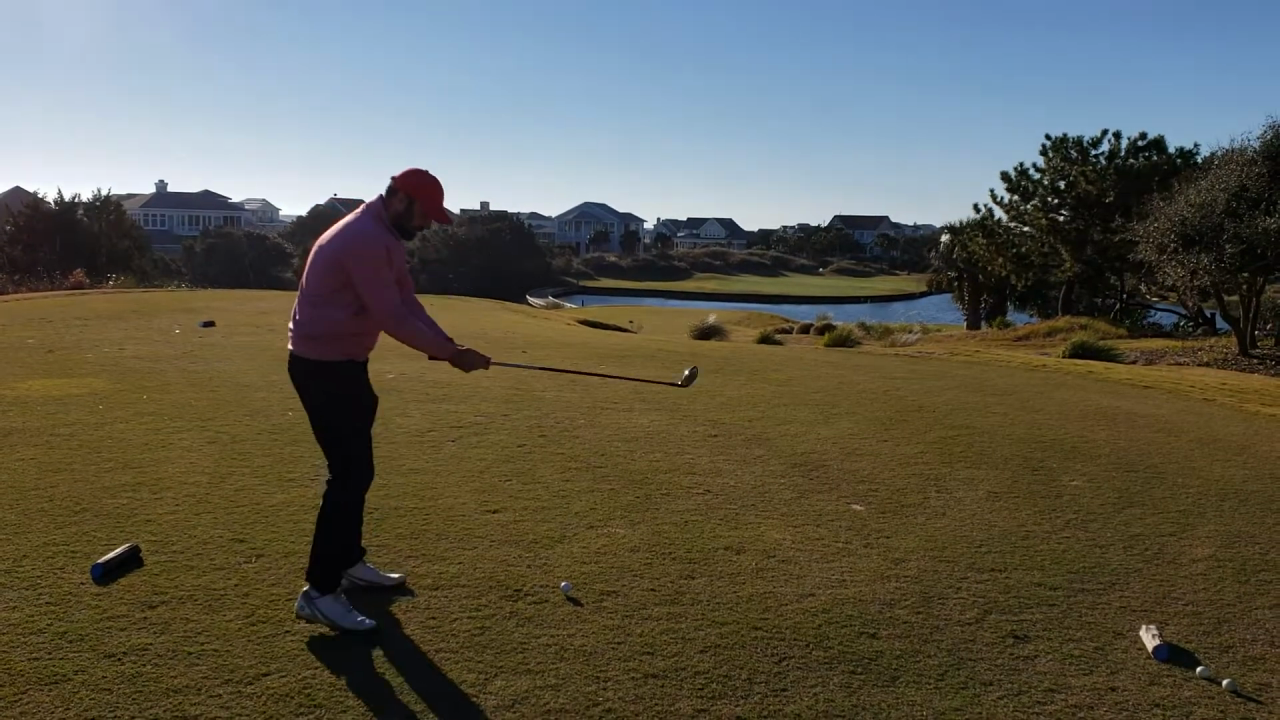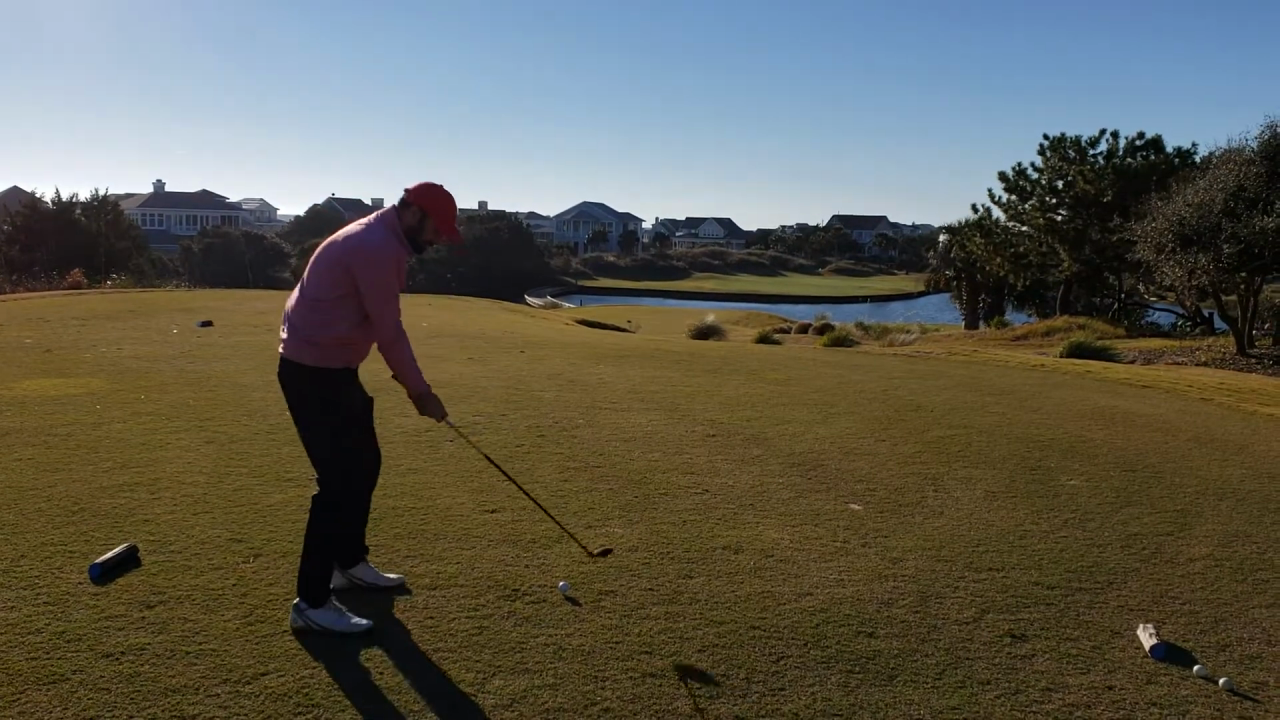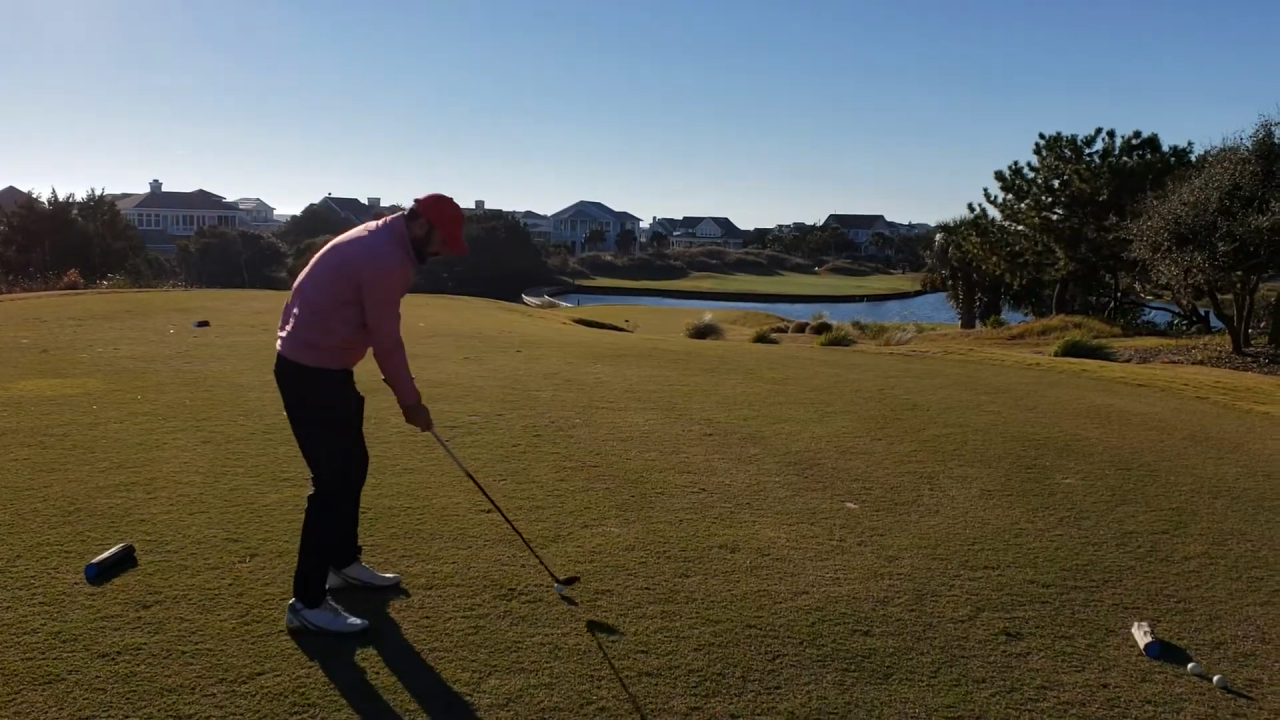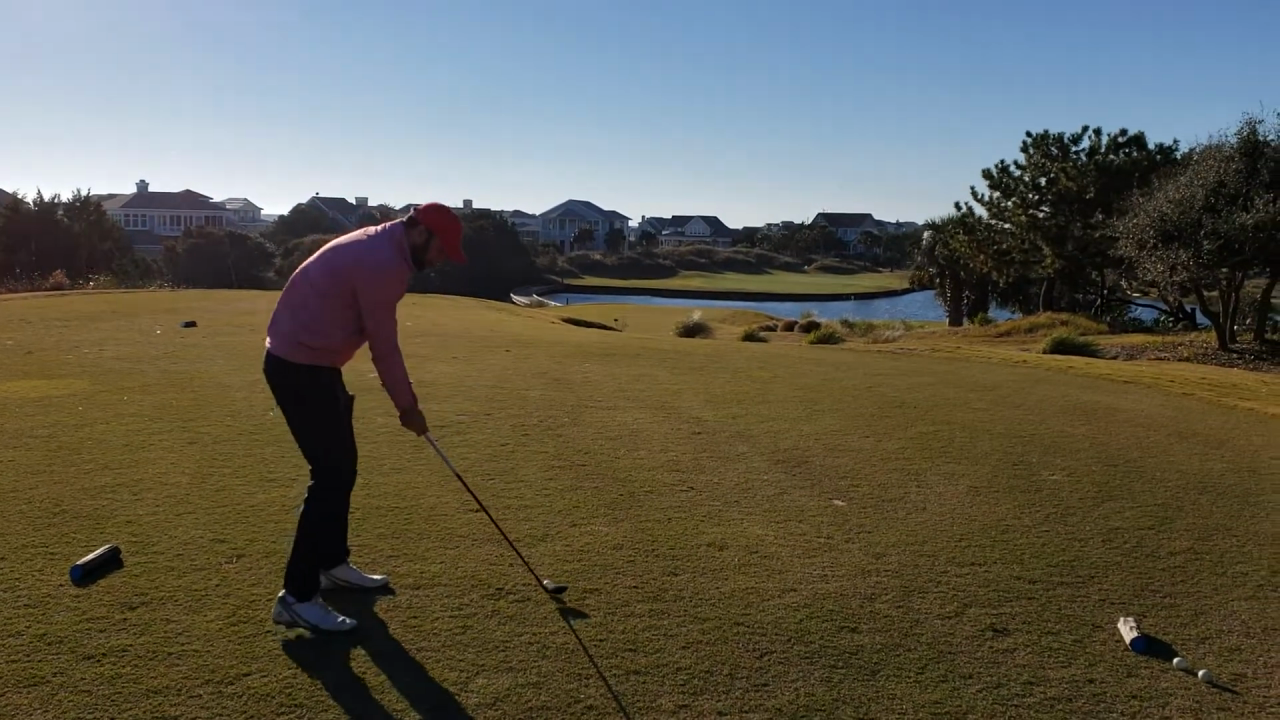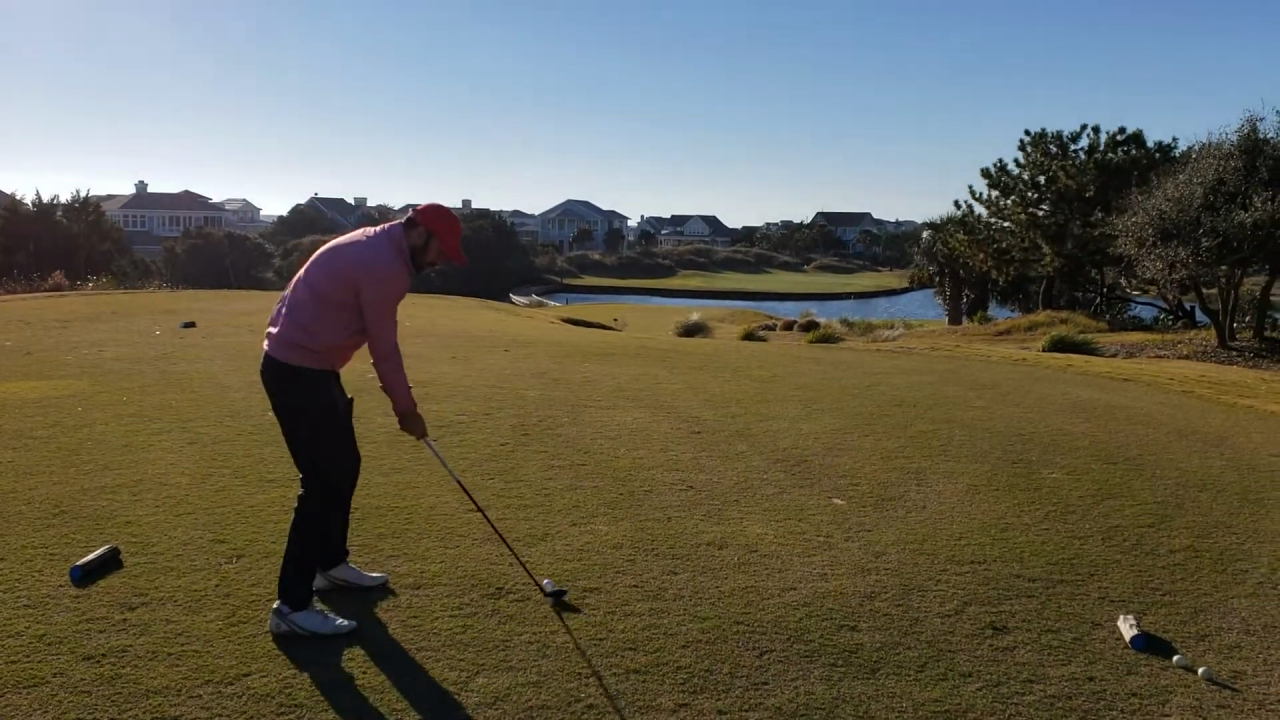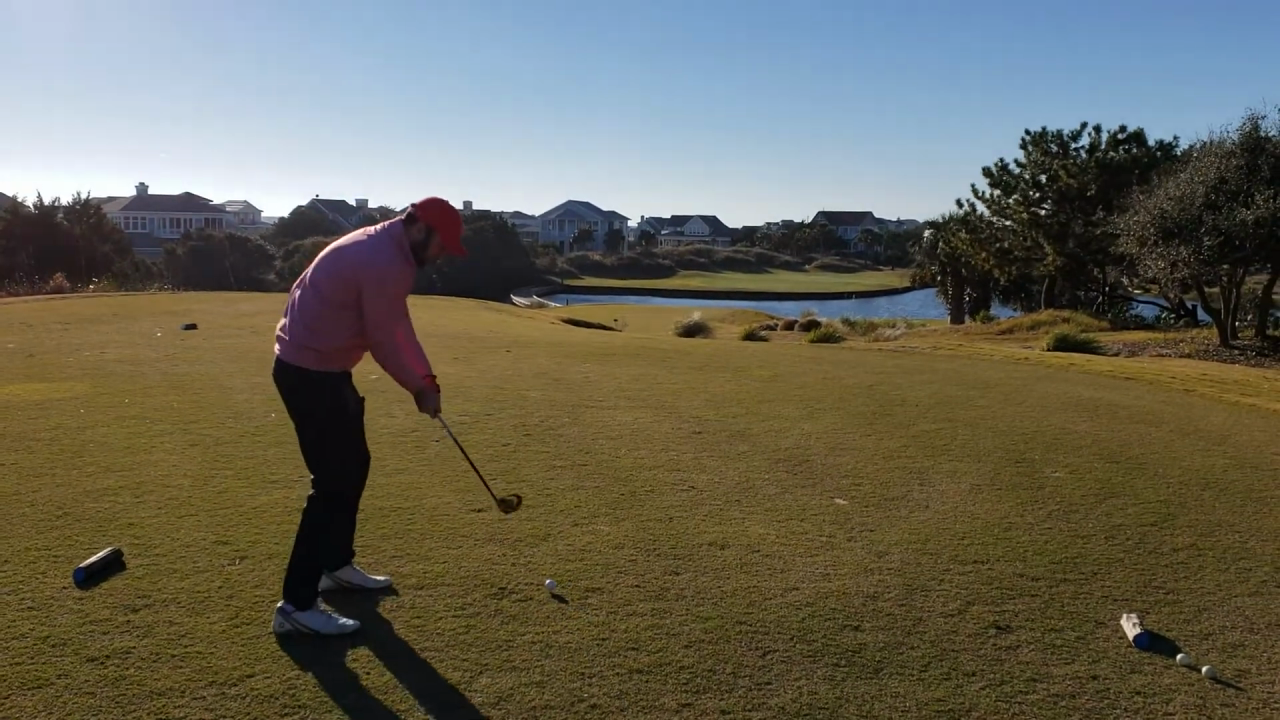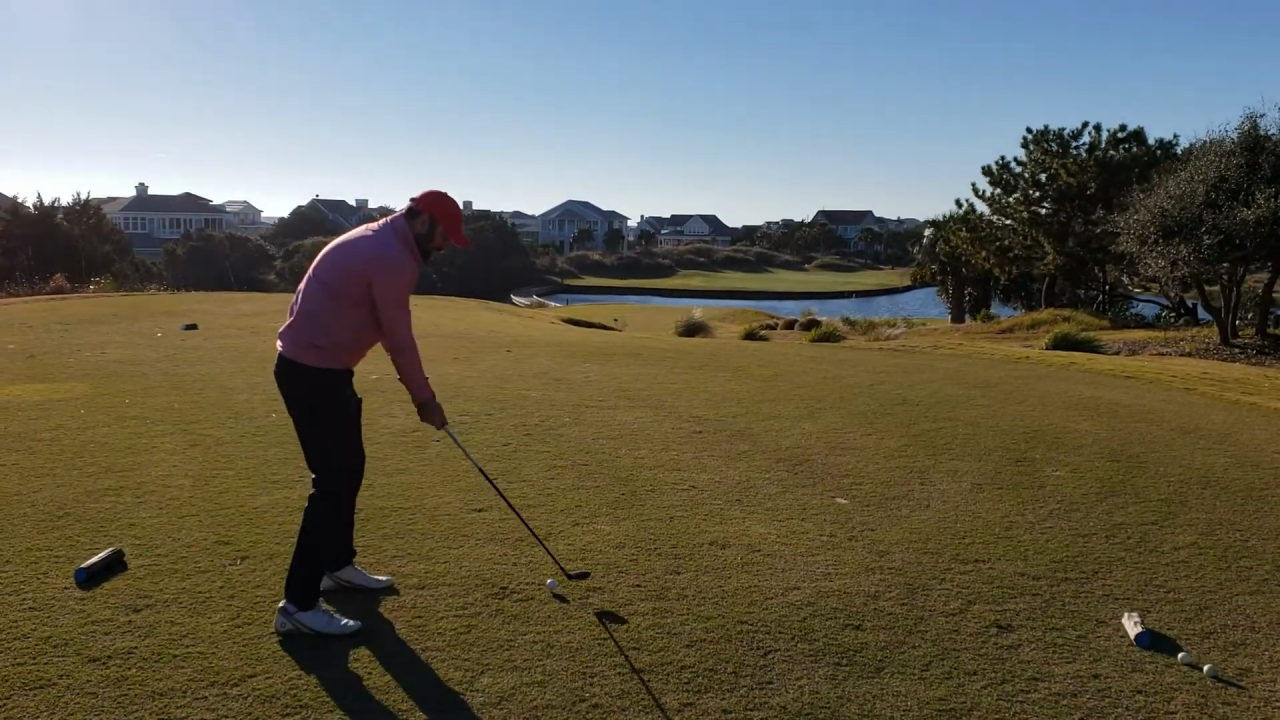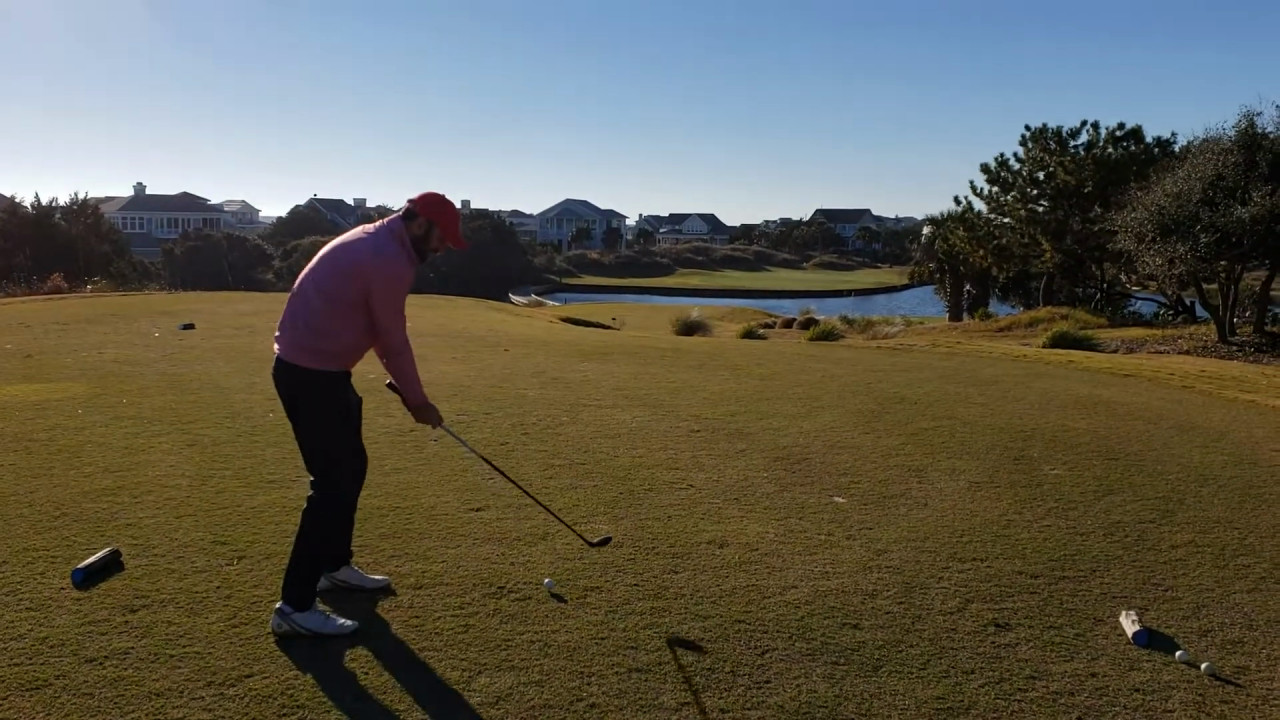
dt=0.3s
person 1, frame 1
left shoulder: (381, 237)
right shoulder: (364, 239)
left elbow: (406, 304)
right elbow: (392, 318)
left wrist: (449, 345)
right wrist: (449, 351)
left hip: (338, 361)
right hip: (324, 365)
left knee: (352, 467)
right knee: (352, 471)
left ankle: (347, 563)
right ankle: (320, 591)
person 1, frame 2
left shoulder: (378, 239)
right shoulder: (377, 249)
left elbow: (385, 328)
right elbow: (388, 334)
left wrist: (414, 385)
right wrist: (420, 391)
left hip: (330, 366)
right hip: (314, 371)
left knee: (363, 464)
right knee: (338, 481)
left ankle: (349, 562)
right ankle: (311, 602)
person 1, frame 3
left shoulder: (381, 243)
right shoulder: (384, 258)
left elbow: (382, 336)
right elbow: (386, 341)
left wrist: (405, 392)
right wrist: (410, 401)
left hip: (323, 365)
right hip: (311, 370)
left knee: (351, 466)
right knee: (335, 479)
left ankle: (343, 562)
right ankle: (307, 602)
person 1, frame 4
left shoulder: (379, 248)
right shoulder: (381, 264)
left elbow: (381, 341)
right elbow: (383, 346)
left wrist: (404, 396)
right wrist: (407, 405)
left hip: (309, 362)
right hip: (299, 366)
left knee: (341, 465)
right knee: (332, 472)
left ankle: (331, 563)
right ankle: (297, 595)
person 1, frame 5
left shoulder: (378, 250)
right shoulder: (382, 266)
left elbow: (381, 342)
right elbow: (383, 348)
left wrist: (402, 397)
right wrist: (406, 408)
left hip: (306, 365)
right hip: (297, 370)
left knee: (343, 466)
right knee: (324, 480)
left ankle: (330, 563)
right ankle: (291, 605)
person 1, frame 6
left shoulder: (381, 250)
right shoulder: (384, 264)
left elbow: (399, 326)
right elbow: (383, 344)
left wrist: (427, 378)
right wrist: (419, 390)
left hip: (320, 368)
right hip: (309, 373)
left knee: (352, 467)
right knee: (333, 481)
left ankle: (336, 565)
right ankle: (297, 604)
person 1, frame 7
left shoulder: (380, 243)
right shoulder: (392, 258)
left elbow: (396, 332)
right elbow: (399, 340)
left wrist: (421, 387)
right wrist: (425, 399)
left hip: (317, 365)
right hip: (312, 371)
left knee: (348, 468)
right knee: (335, 480)
left ankle: (337, 565)
right ankle: (298, 605)
person 1, frame 8
left shoulder: (373, 242)
right shoulder: (389, 262)
left elbow: (382, 334)
right elbow: (395, 341)
left wrist: (407, 389)
right wrist: (418, 400)
left hip: (312, 366)
right hip: (312, 374)
left knee: (349, 468)
right knee: (333, 482)
left ankle: (334, 565)
right ankle: (295, 605)
